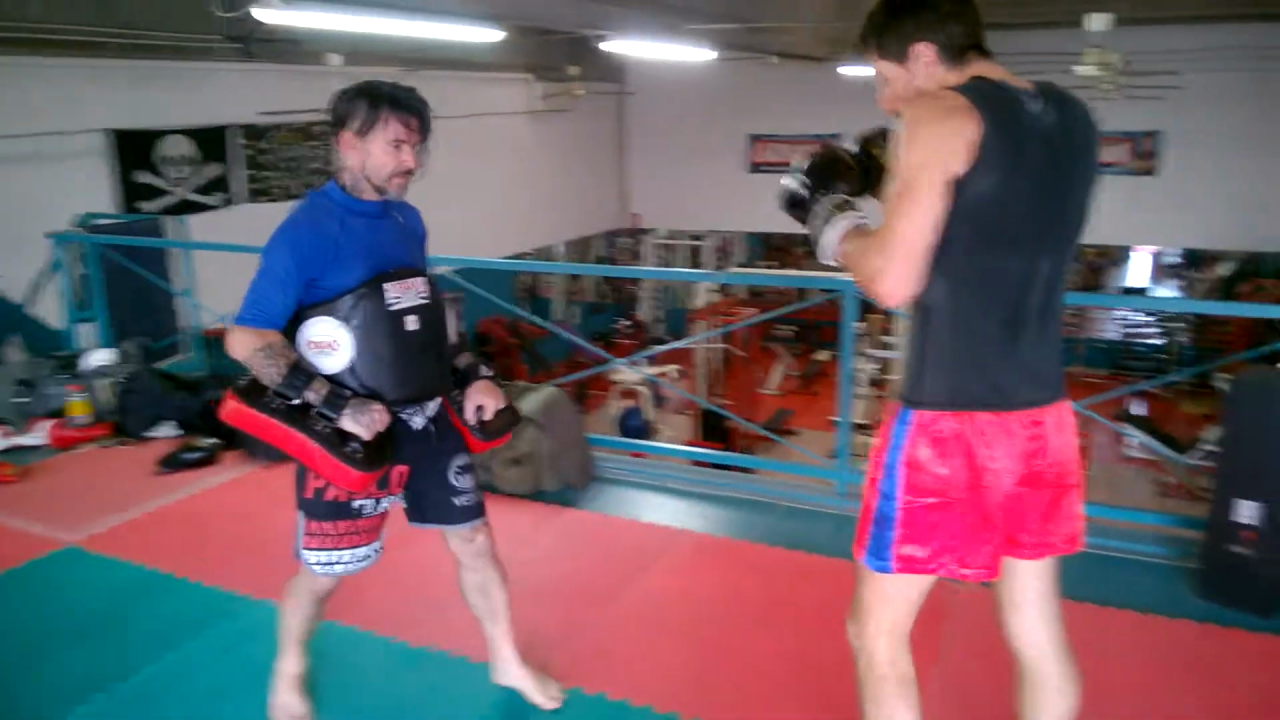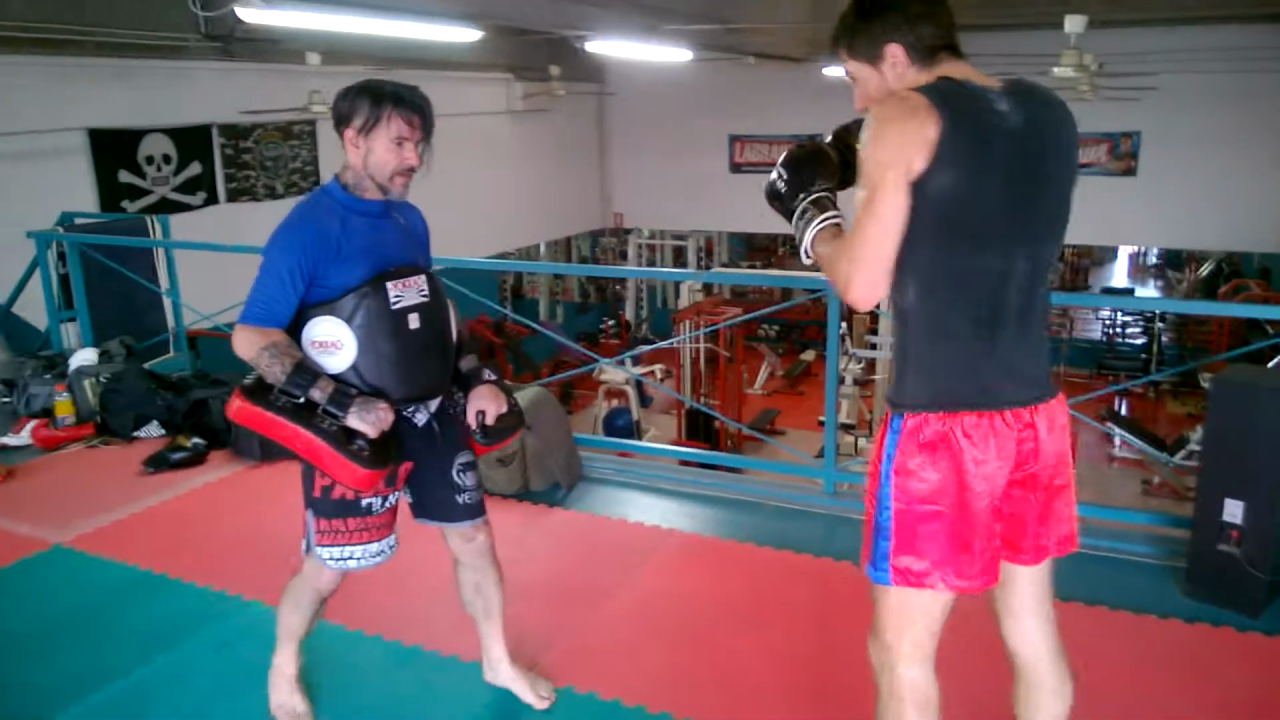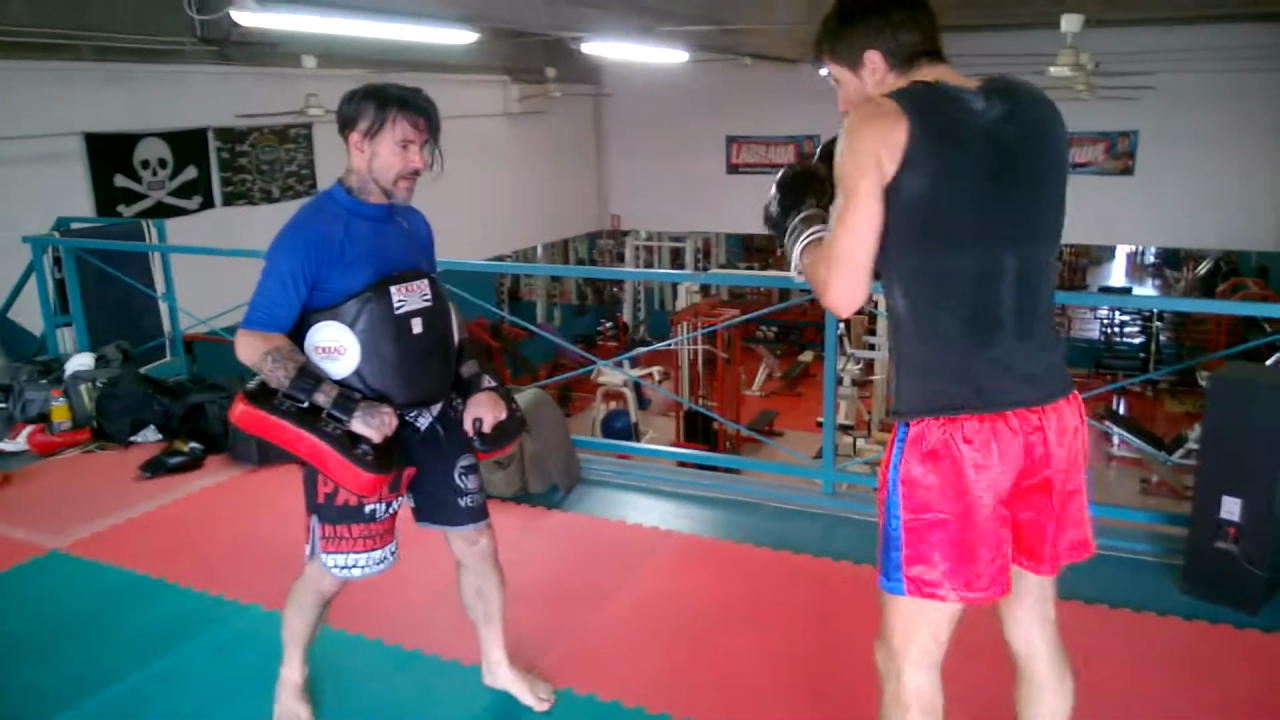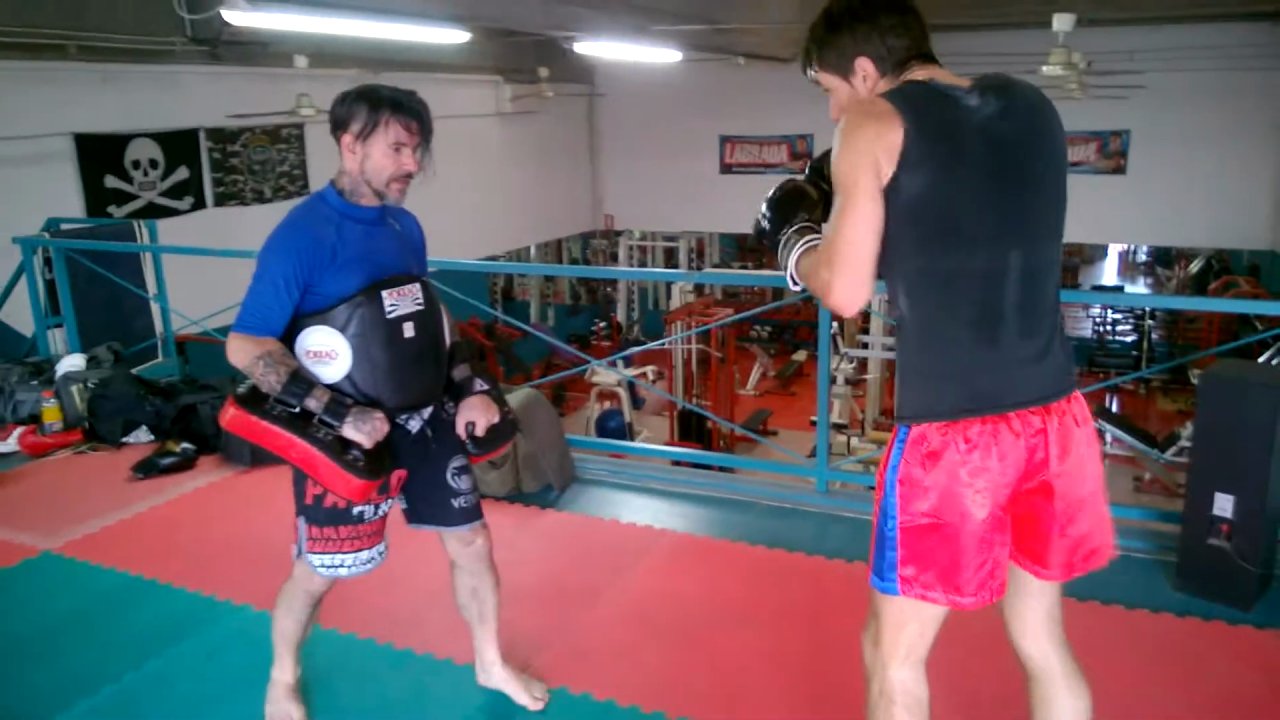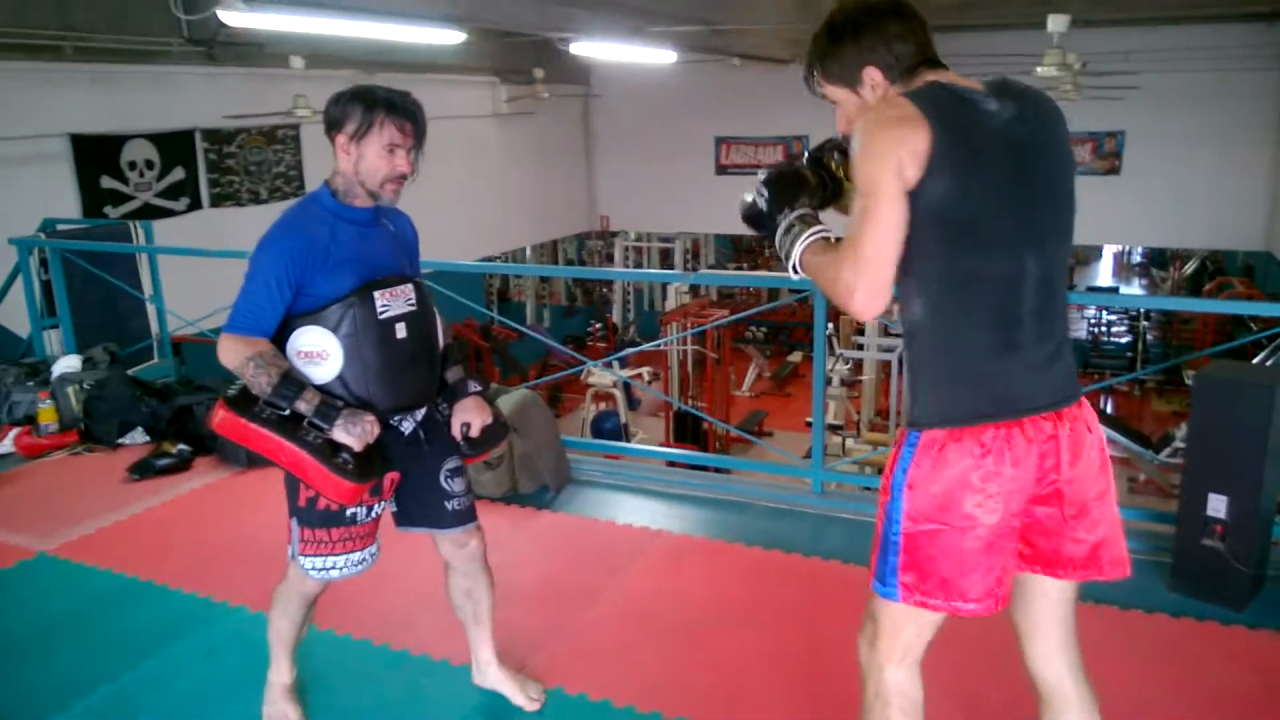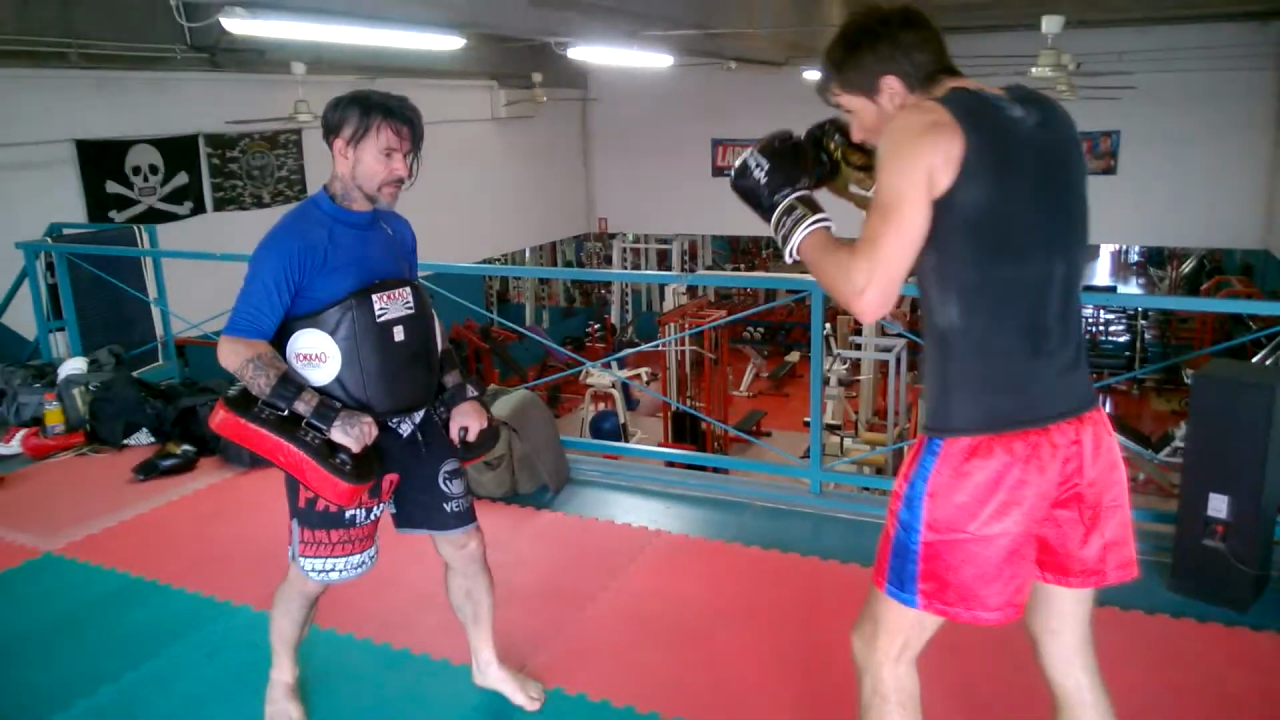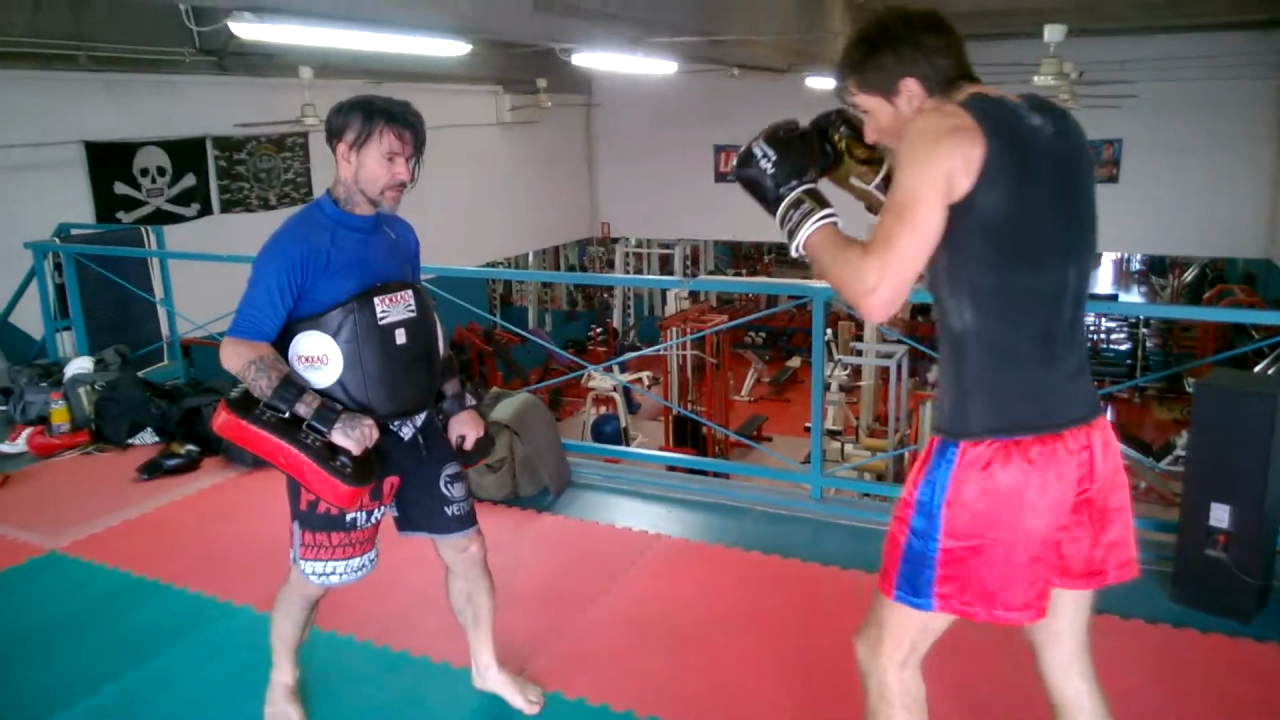
dt=0.1s
person 1, frame 1
left shoulder: (937, 116)
right shoulder: (1073, 118)
left elbow: (891, 281)
left wrist: (832, 219)
left hip: (948, 420)
right hip: (1042, 413)
left knee: (879, 636)
right knee: (1037, 634)
person 1, frame 2
left shoulder: (903, 118)
right shoulder: (1052, 115)
left elbow: (864, 284)
left wrist: (812, 205)
left hip: (941, 421)
right hip: (1036, 413)
left knee: (901, 653)
right knee: (1033, 633)
person 1, frame 3
left shoulder: (878, 123)
right shoulder: (1038, 112)
left elbow: (843, 293)
left wrist: (800, 222)
left hip: (946, 429)
right hip: (1048, 416)
left knee: (908, 659)
right knee: (1035, 634)
person 1, frame 4
left shoulder: (873, 125)
right shoulder: (1031, 108)
left elbow: (844, 293)
left wrist: (795, 236)
left hip: (949, 431)
right hip: (1052, 414)
left knee: (894, 655)
right knee: (1042, 641)
person 1, frame 5
left shoulder: (892, 125)
right shoulder: (1040, 113)
left elbow: (862, 295)
left wrist: (792, 224)
left hip: (959, 440)
right hip: (1060, 421)
left knee: (890, 656)
right knee: (1054, 656)
person 1, frame 6
left shoulder: (924, 129)
right shoulder: (1047, 118)
left elbow: (868, 296)
left wrist: (789, 205)
right wrist: (873, 188)
left hip: (979, 446)
right hip: (1077, 432)
left knee: (883, 647)
right knee: (1068, 659)
person 1, frame 7
left shoulder: (940, 132)
right shoulder: (1059, 128)
left elbow: (876, 295)
left wrist: (795, 198)
left hip: (992, 450)
right hip: (1081, 437)
left knee: (888, 652)
right knee: (1065, 661)
person 2, frame 1
left shoulder: (408, 222)
right shoulder: (305, 231)
right elbow: (245, 338)
left wrist: (474, 376)
right wrist: (336, 405)
left hip: (421, 414)
right hip: (349, 430)
left knee: (474, 540)
right knee: (325, 569)
left ankle: (506, 662)
person 2, frame 2
left shoulder: (410, 220)
right shoulder: (307, 229)
right elbow: (250, 337)
left wrist: (475, 377)
right wrist: (340, 404)
left hip: (426, 409)
right hip: (352, 426)
left knee: (473, 538)
right knee: (329, 566)
left ankle: (497, 661)
right ankle: (283, 668)
person 2, frame 3
left shoulder: (414, 225)
right shoulder: (310, 233)
right elbow: (252, 342)
left wrist: (475, 385)
right wrist: (344, 409)
left hip: (428, 414)
right hip: (354, 431)
left knee: (476, 541)
right knee: (331, 570)
left ankle: (496, 664)
person 2, frame 4
left shoulder: (407, 227)
right shoulder: (301, 236)
right elbow: (244, 345)
left wrist: (468, 388)
right wrist: (335, 413)
left hip: (421, 416)
right hip: (346, 434)
left knee: (472, 542)
right knee: (318, 571)
left ankle: (490, 663)
person 2, frame 5
left shoulder: (400, 228)
right shoulder: (294, 237)
right elbow: (236, 346)
left wrist: (462, 389)
right wrist: (326, 415)
left hip: (414, 417)
right hip: (339, 436)
left knee: (466, 544)
right knee: (312, 573)
left ankle: (486, 664)
person 2, frame 6
left shoulder: (398, 231)
right shoulder: (293, 241)
right elbow: (235, 348)
left wrist: (458, 392)
right wrist: (324, 417)
left hip: (413, 420)
right hip: (339, 438)
left knee: (466, 545)
right knee: (312, 573)
left ankle: (487, 663)
person 2, frame 7
left shoulder: (401, 236)
right shoulder: (296, 245)
right elbow: (238, 350)
left wrist: (458, 402)
right wrist: (325, 419)
left hip: (413, 425)
right hip: (341, 441)
left knee: (466, 548)
right knee: (313, 575)
left ankle: (485, 666)
